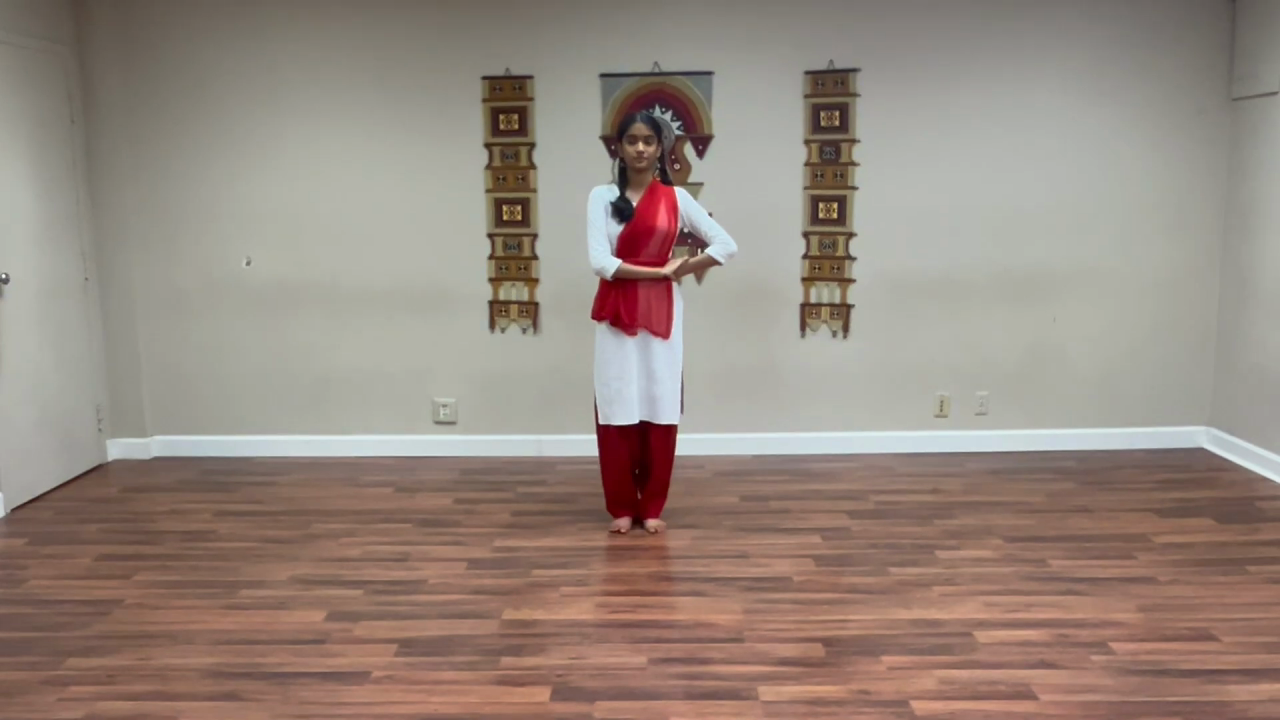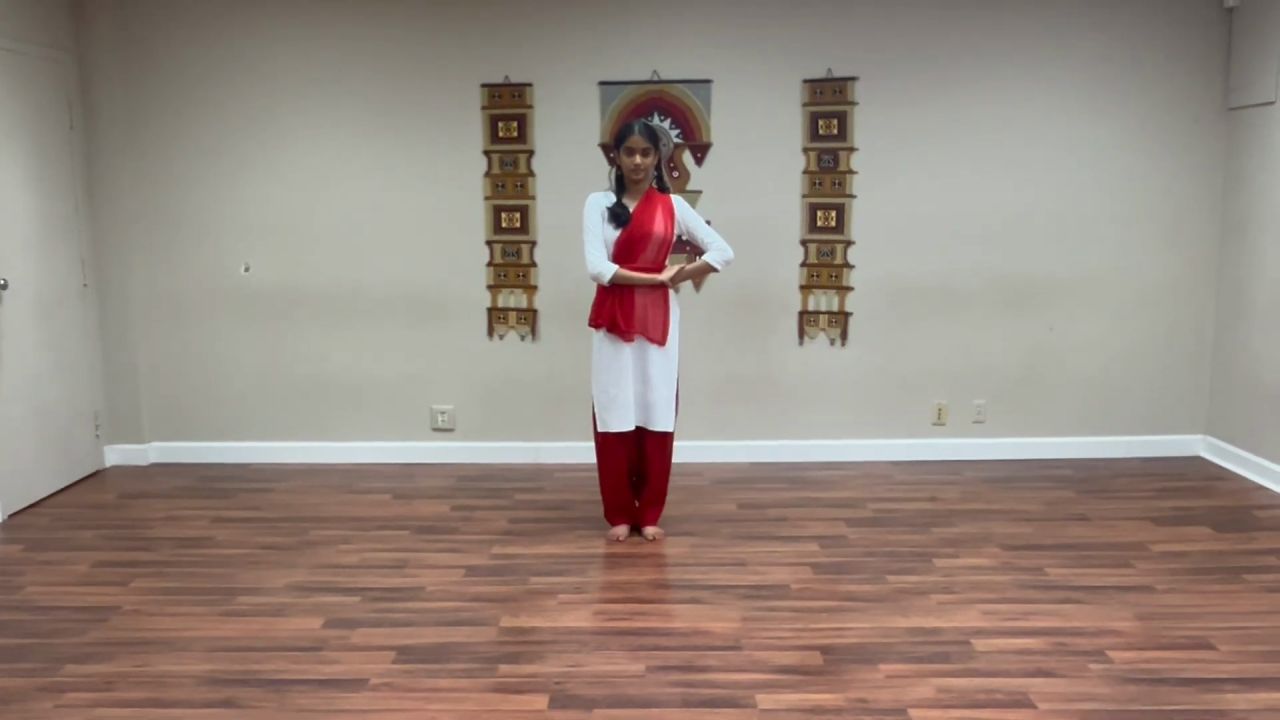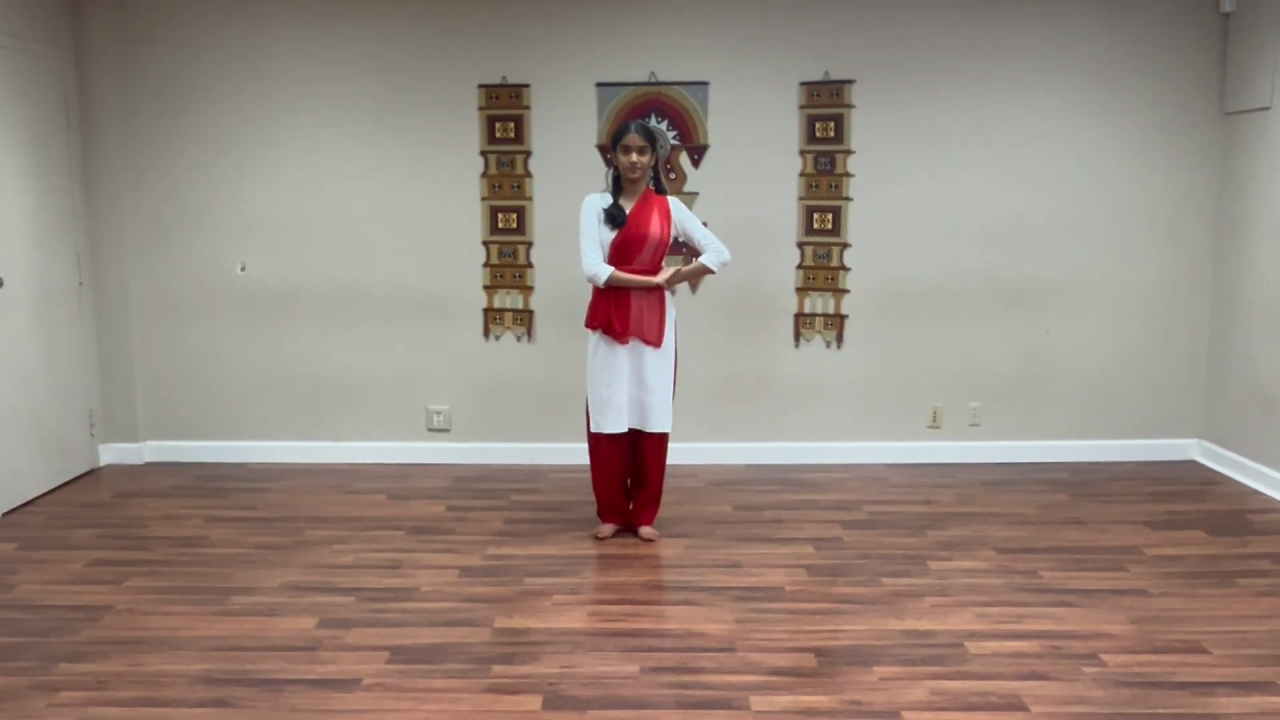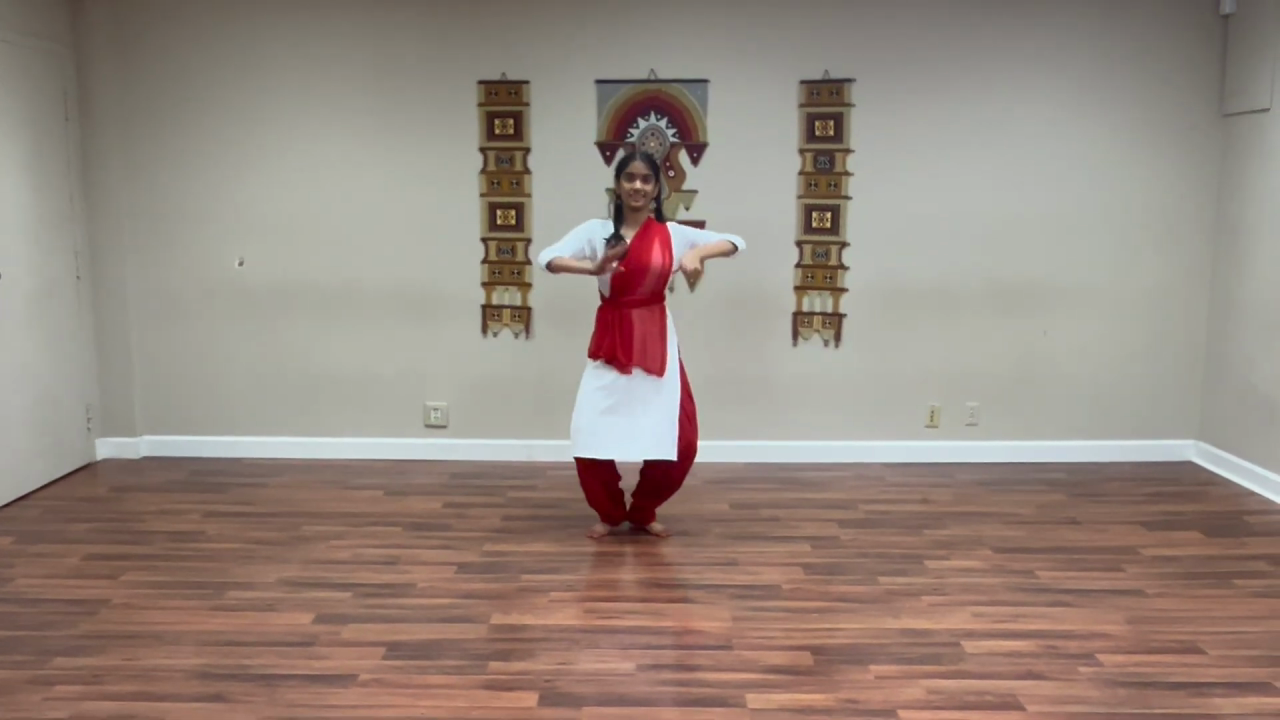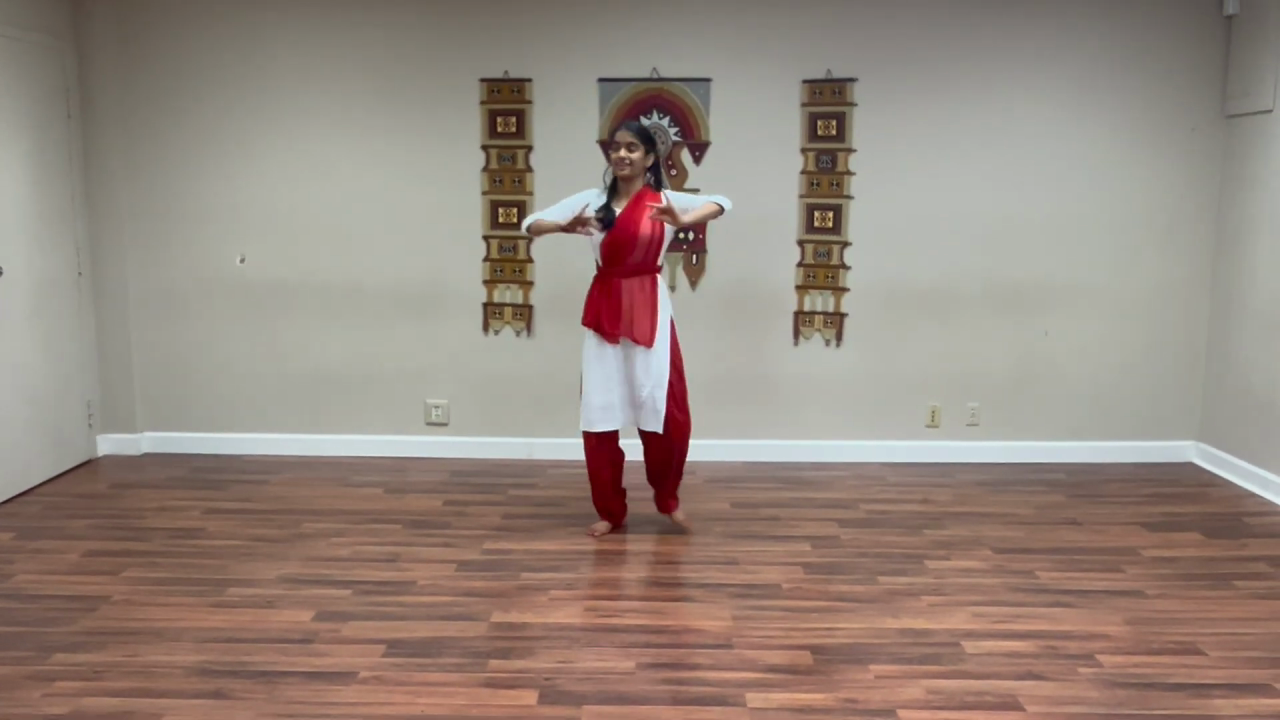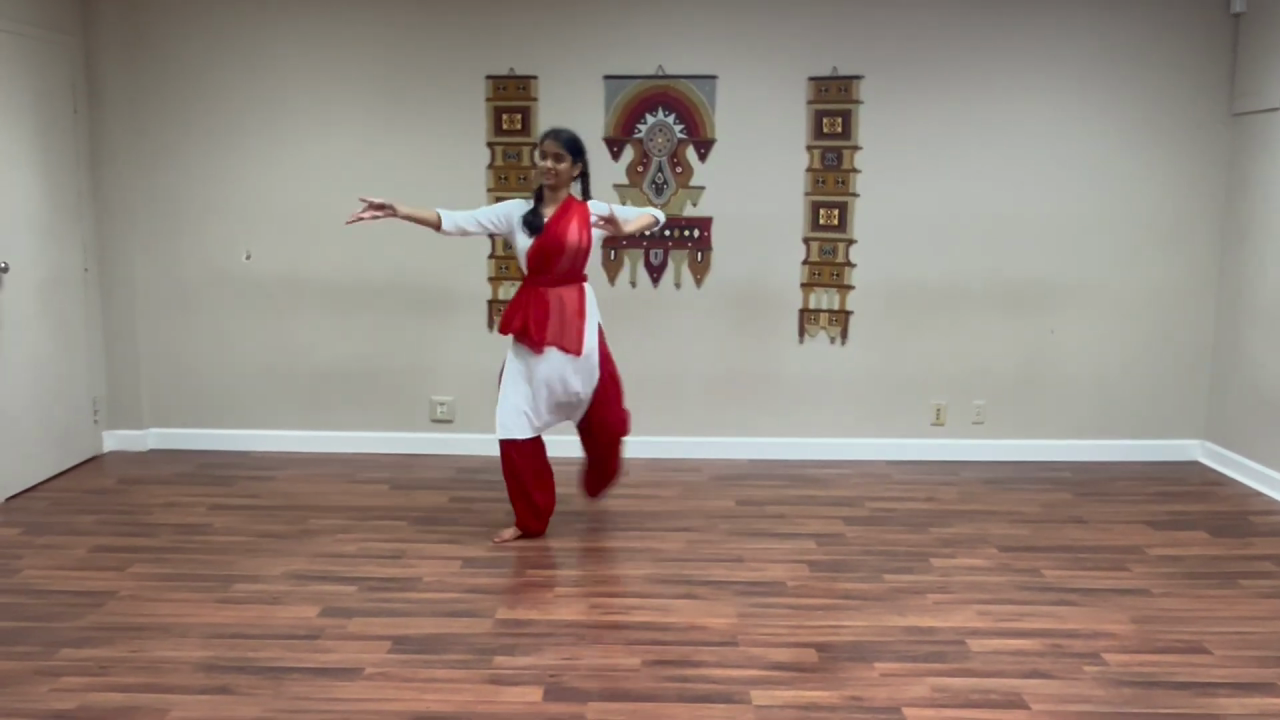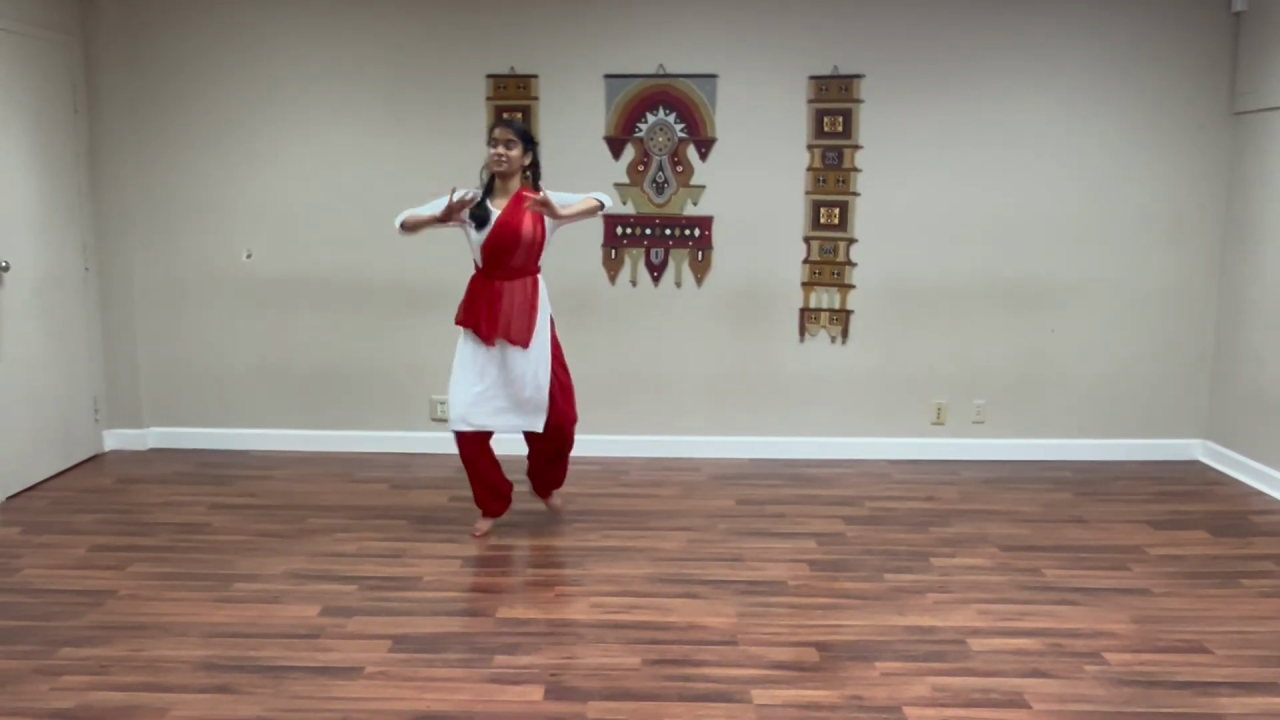
dt=0.7s
person 1, frame 1
left shoulder: (676, 197)
right shoulder: (602, 197)
left elbow: (725, 246)
right elbow: (600, 262)
left wrist: (680, 272)
right wrist: (659, 271)
left hip: (661, 312)
right hip: (616, 313)
left knee: (660, 407)
right knee: (616, 409)
left ankle: (651, 507)
right ankle: (621, 507)
person 1, frame 2
left shoulder: (673, 205)
right shoulder: (599, 203)
left elbow: (722, 252)
right elbow: (597, 267)
left wrist: (676, 278)
right wrist: (656, 277)
left hip: (658, 319)
right hip: (613, 320)
left knee: (656, 415)
right knee: (614, 416)
left ankle: (649, 514)
right ankle: (620, 514)
person 1, frame 3
left shoulder: (669, 207)
right shoulder: (595, 205)
left elbow: (719, 254)
right elbow: (592, 269)
left wrist: (672, 280)
right wrist: (651, 279)
left hip: (654, 322)
right hip: (608, 322)
left knee: (652, 420)
right knee: (607, 420)
left ankle: (643, 516)
right ankle: (612, 514)
person 1, frame 4
left shoulder: (672, 234)
right shoulder: (595, 231)
left elbow: (734, 242)
right elbow: (547, 258)
left wrist: (700, 253)
right wrist: (593, 268)
left hip: (657, 346)
right hip: (610, 346)
left knee: (680, 446)
right knee: (589, 442)
left ankle: (643, 511)
right ankle: (611, 513)
person 1, frame 5
left shoulder: (664, 201)
right shoulder: (591, 203)
left elbow: (719, 203)
right elbow: (532, 226)
left wrist: (685, 220)
right wrist: (565, 224)
left hip: (650, 312)
right hip: (604, 314)
left knee: (667, 416)
right knee: (600, 418)
left ankle: (668, 500)
right ankle: (610, 511)
person 1, frame 6
left shoulder: (594, 212)
right shoulder: (516, 212)
left elbow: (654, 215)
right elbow: (452, 221)
left wrist: (626, 231)
right wrist: (395, 211)
left hip: (577, 322)
right hip: (531, 325)
left knee: (603, 418)
right knee: (516, 422)
left ankle: (596, 483)
right ankle: (530, 518)
person 1, frame 7
left shoulder: (542, 202)
right shoulder: (470, 203)
left elbow: (600, 201)
right elbow: (404, 223)
left wrist: (560, 215)
right wrist: (439, 217)
left hip: (528, 312)
right hip: (482, 313)
left knee: (553, 414)
right knee: (470, 415)
left ankle: (546, 483)
right ankle: (492, 504)
